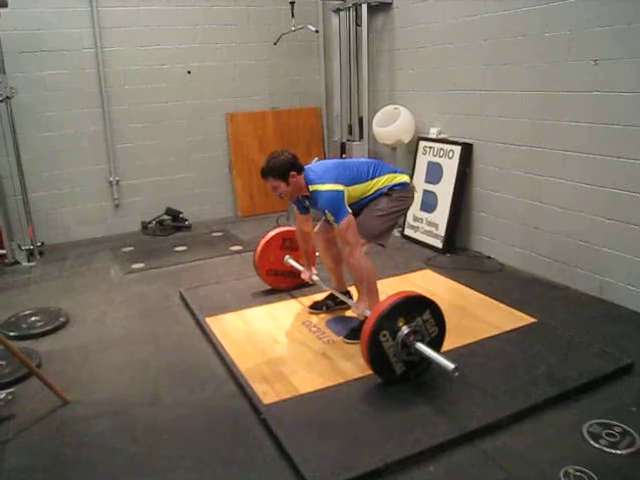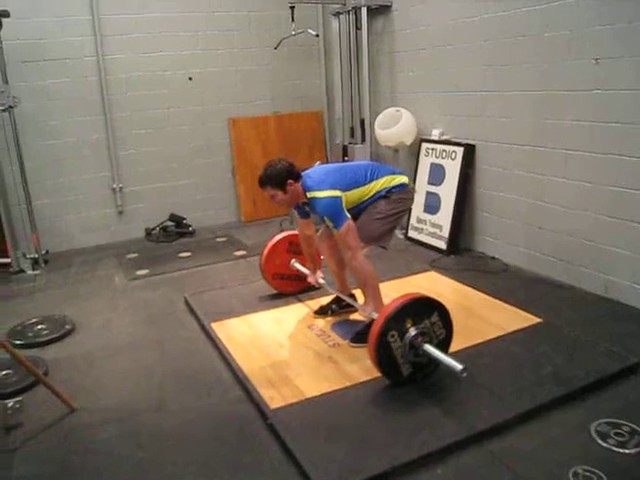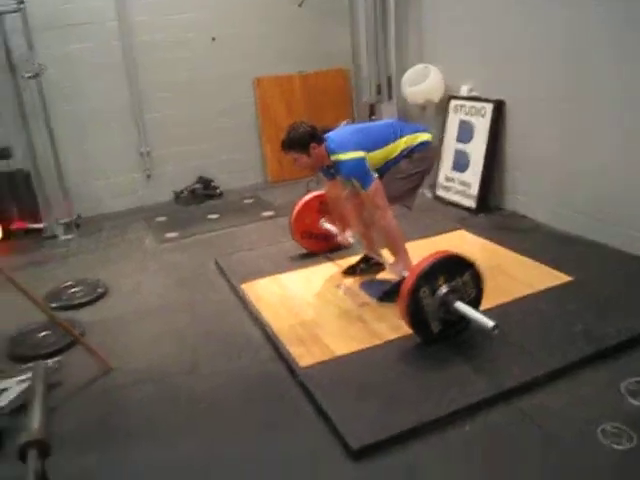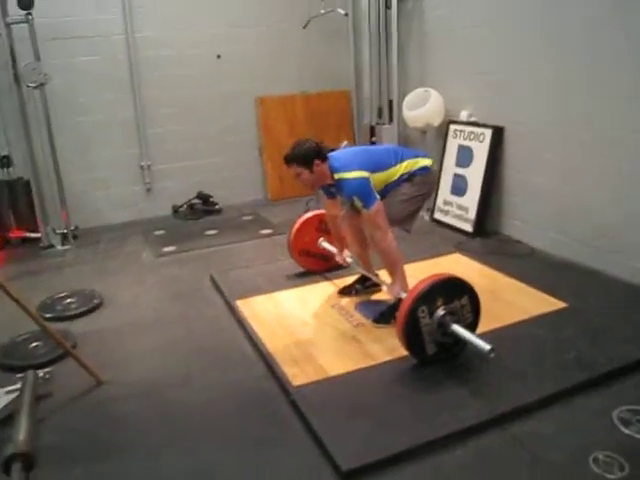
dt=0.3s
person 1, frame 1
left shoulder: (326, 193)
right shoulder: (299, 186)
left elbow: (351, 247)
right elbow: (303, 229)
left wrist: (363, 299)
right wrist: (307, 266)
left hip: (394, 189)
right hip: (367, 189)
left knee: (349, 247)
right knee: (321, 235)
right ankle: (341, 294)
person 1, frame 2
left shoulder: (324, 199)
right shoulder: (300, 190)
left elbow: (353, 251)
right elbow: (306, 233)
left wrist: (370, 303)
right wrist: (313, 270)
left hip: (394, 191)
right hip: (369, 191)
left knee: (352, 250)
right knee: (324, 240)
right ankle: (346, 298)
person 1, frame 3
left shoulder: (349, 161)
right shoulder: (324, 151)
left elbow: (380, 211)
right elbow: (333, 194)
left wrist: (400, 261)
right wrist: (342, 229)
left hip: (416, 148)
right hip: (395, 146)
left knee: (374, 208)
right knee: (350, 199)
right ankle: (372, 257)
person 1, frame 4
left shoulder: (353, 181)
right shoulder: (326, 172)
left elbow: (381, 232)
right elbow: (333, 214)
left wrist: (397, 283)
right wrist: (340, 249)
left hip: (417, 175)
right hip: (394, 174)
left knee: (375, 231)
right knee: (347, 221)
right ankle: (369, 278)
